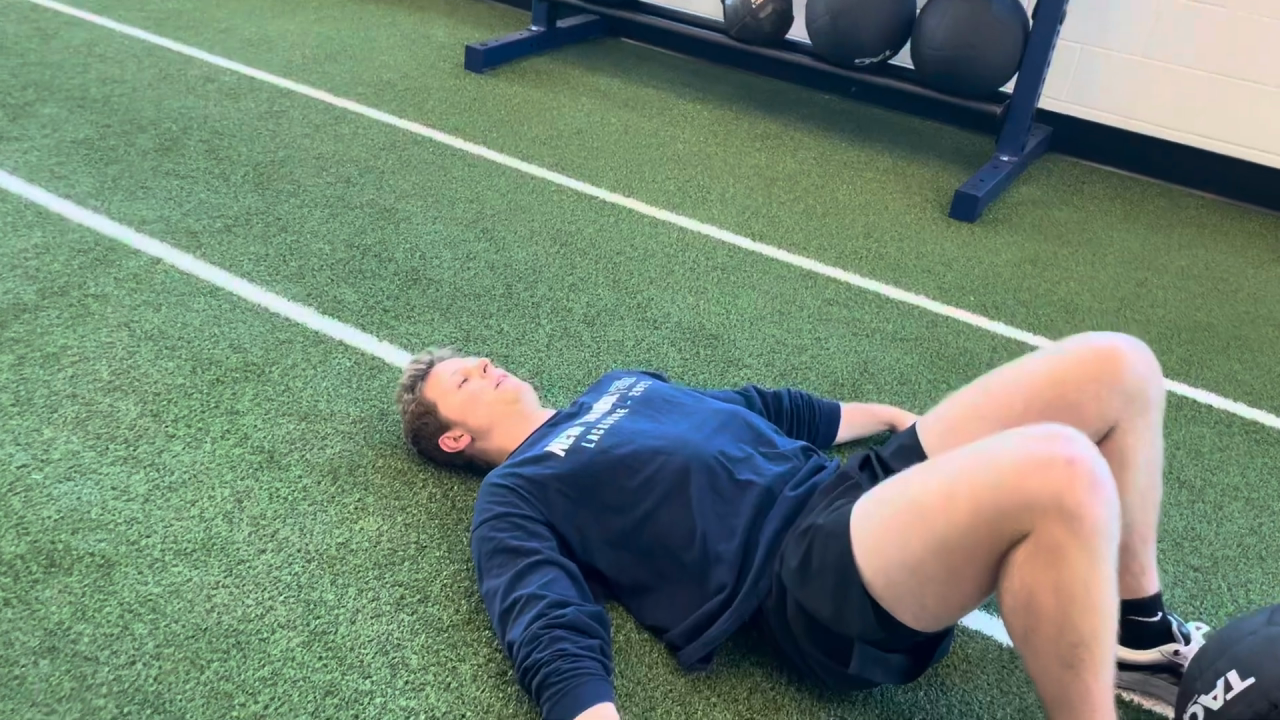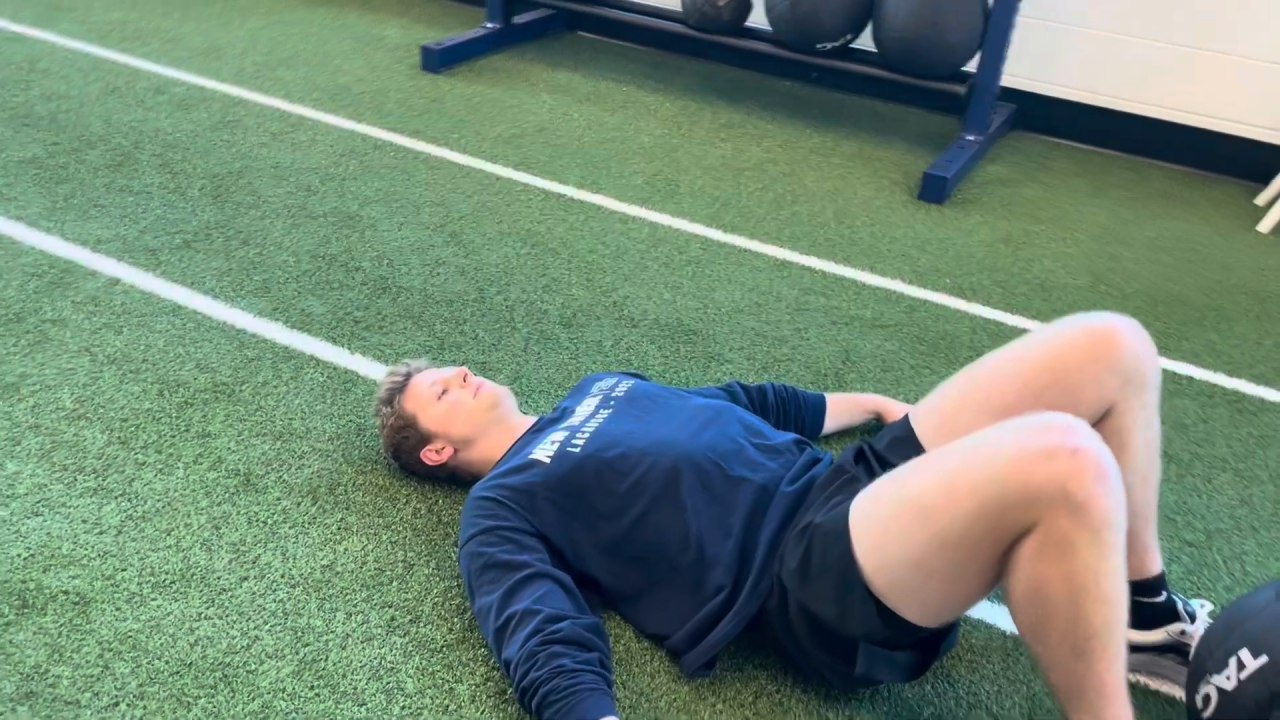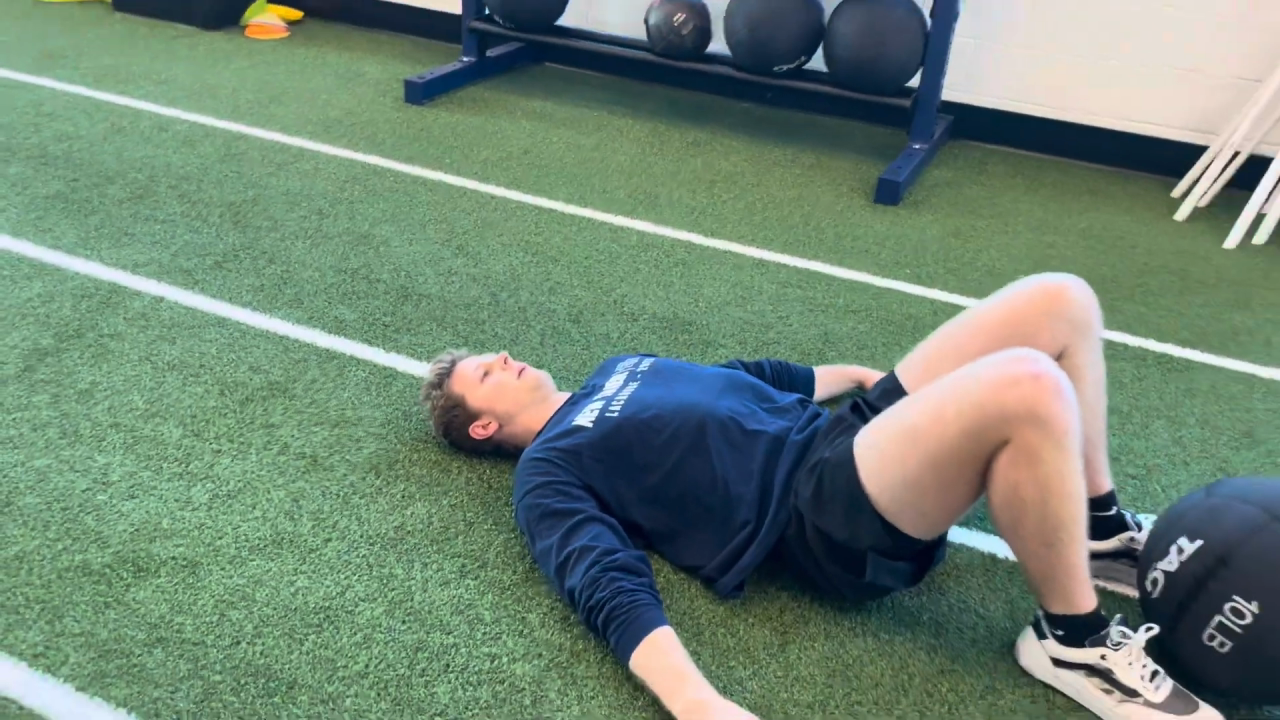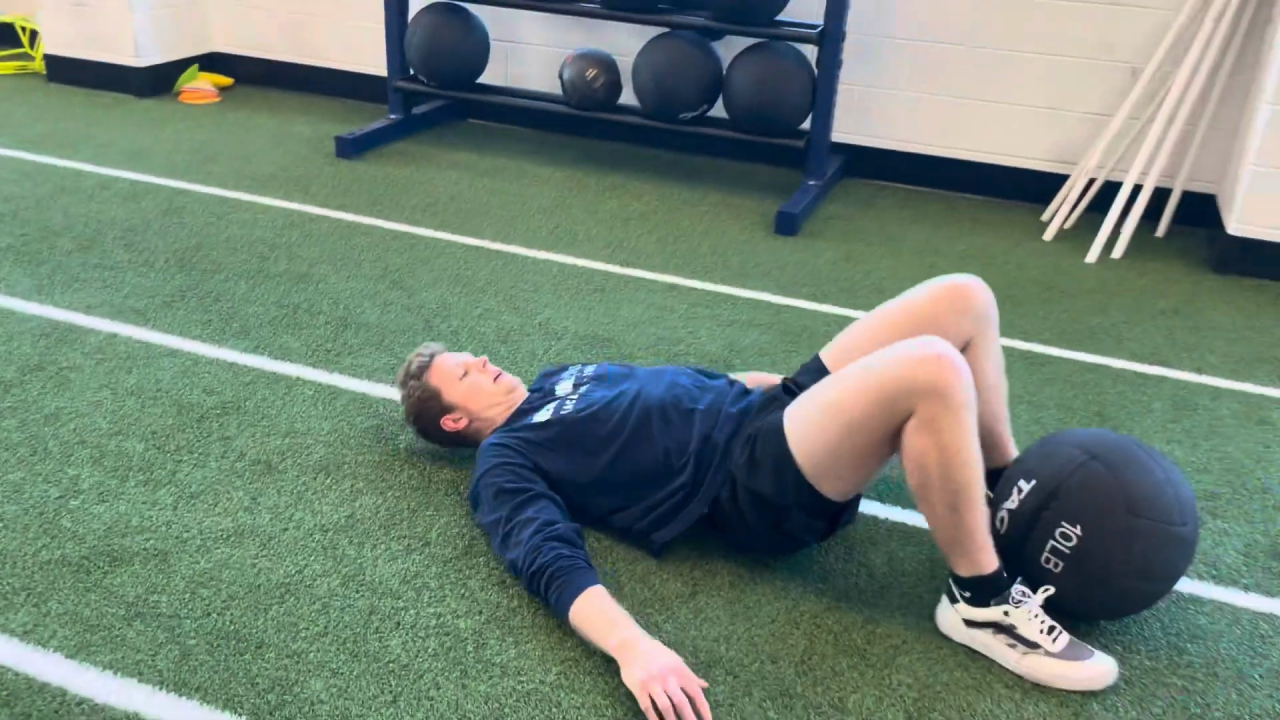
dt=0.7s
person 1, frame 1
left shoulder: (619, 383)
right shoulder: (512, 500)
right elbow: (557, 645)
left wrist: (891, 415)
left hip: (852, 486)
right hip: (808, 573)
left knee: (1114, 367)
right knee: (1057, 474)
left ankle: (1137, 634)
person 1, frame 2
left shoulder: (600, 387)
right shoulder: (501, 509)
left wrist: (871, 403)
left hip: (845, 481)
right hip: (810, 576)
left knee: (1109, 347)
right knee: (1064, 463)
left ankle: (1144, 618)
person 1, frame 3
left shoulder: (618, 369)
right shoulder: (549, 474)
right elbow: (611, 590)
left wrist: (860, 374)
left hip: (842, 433)
right hip: (827, 514)
left knee: (1060, 301)
right knee: (1027, 389)
left ankle: (1101, 532)
right ankle: (1074, 641)
person 1, frame 4
left shoulder: (557, 380)
right elbow: (550, 560)
left wrist: (771, 378)
right wrist: (633, 648)
left hip: (767, 413)
right hip: (755, 480)
right knee: (933, 371)
right ankle: (983, 601)
